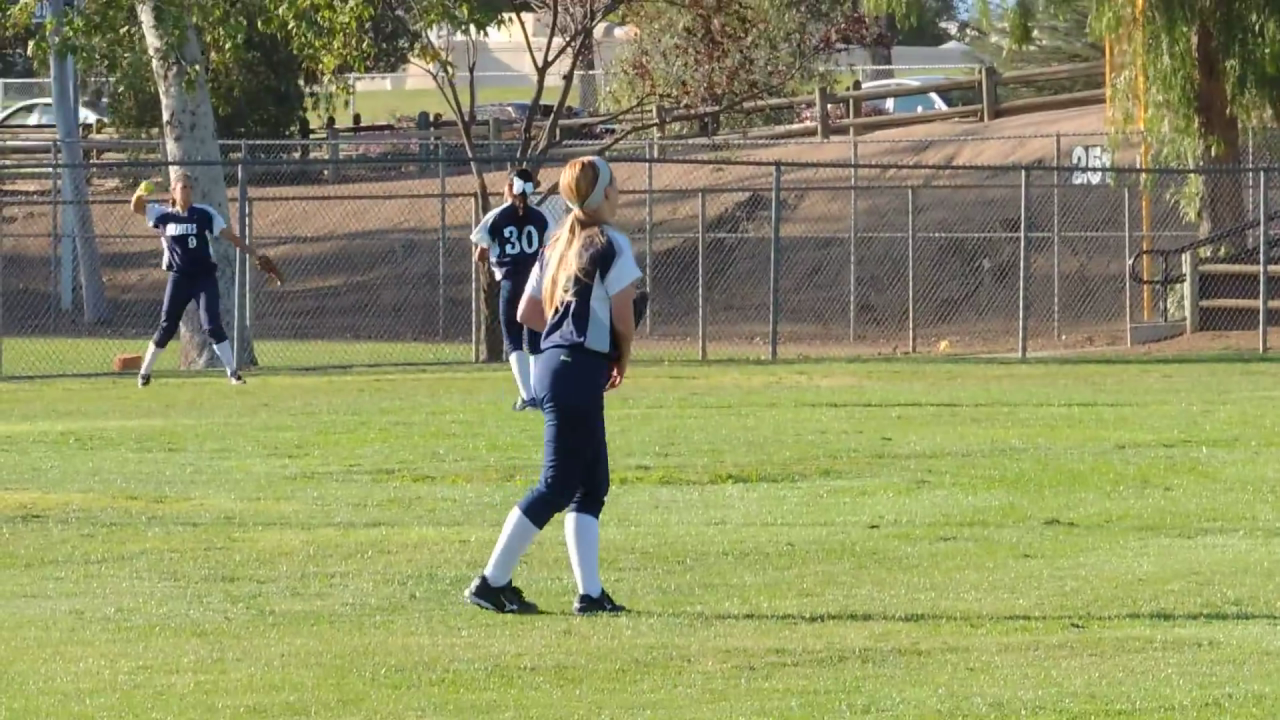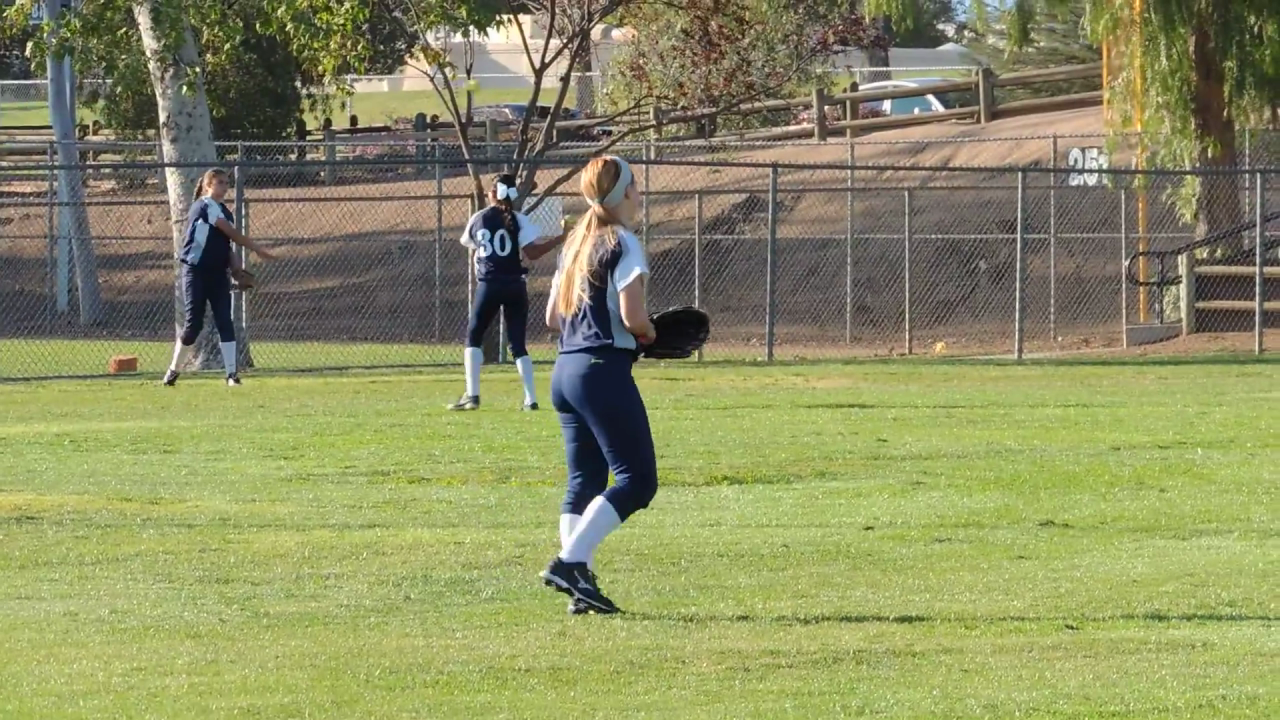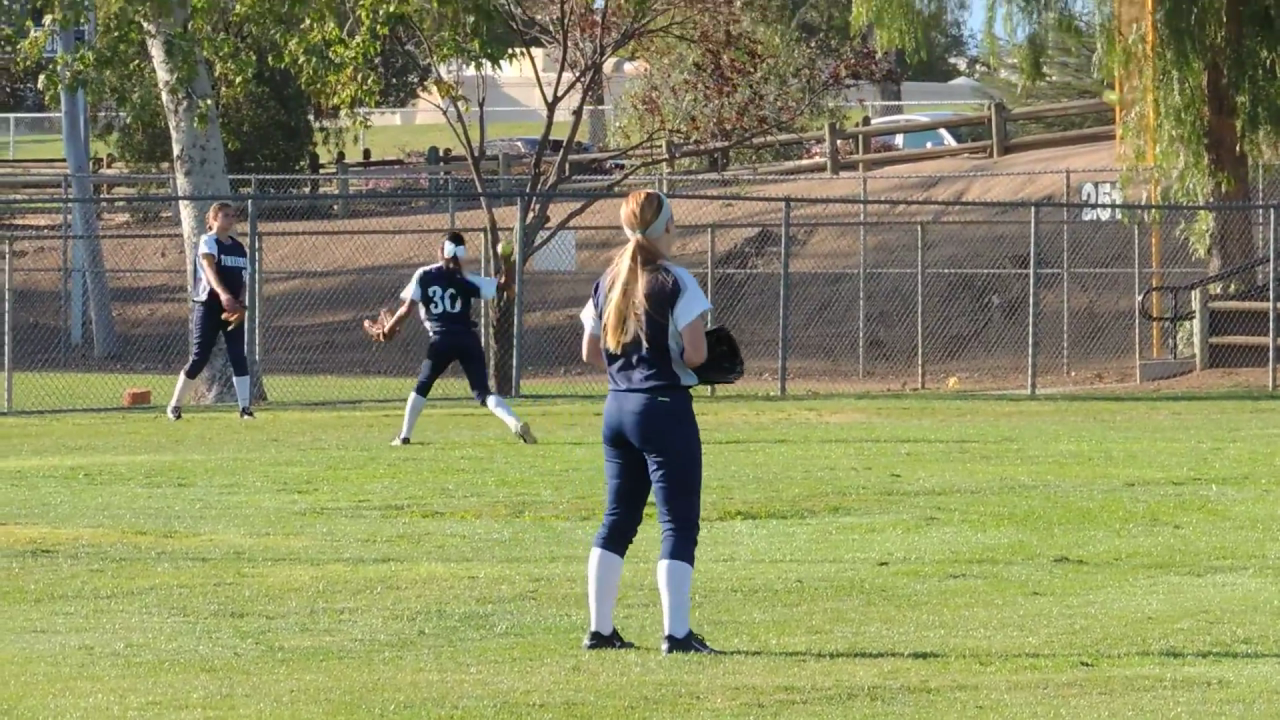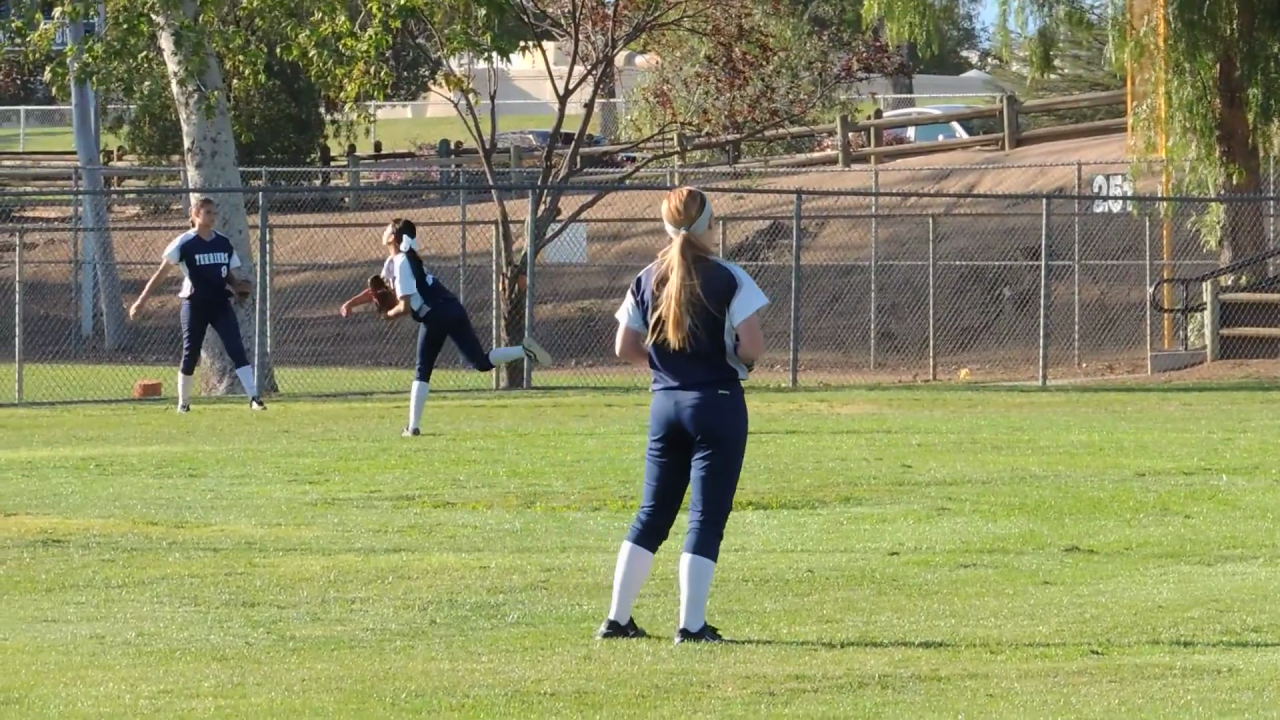
dt=0.4s
person 1, frame 1
left shoulder: (557, 243)
right shoulder: (612, 244)
left elbow: (526, 314)
right elbow: (623, 320)
right wrist: (622, 356)
left hip: (553, 366)
right hip: (579, 372)
left knee: (590, 484)
right knee: (559, 485)
left ankle: (590, 594)
right ankle: (492, 581)
person 1, frame 2
left shoulder: (577, 242)
right shoulder: (624, 242)
left elbow: (553, 316)
right elbow: (632, 316)
right wrist: (649, 333)
left hip: (566, 370)
right hip: (604, 373)
left knee: (583, 483)
right knee: (637, 480)
left ankle: (583, 593)
right ankle: (571, 561)
person 1, frame 3
left shoulder: (609, 281)
right shoulder: (676, 281)
left elbow: (591, 352)
right elbow: (696, 353)
right wrist: (681, 361)
left hip: (618, 409)
right hip: (664, 410)
left knee: (618, 520)
right knee: (680, 524)
left ankle: (600, 629)
right ankle: (677, 634)
person 1, frame 4
left shoulder: (646, 279)
right shoulder: (728, 277)
left elbow: (625, 348)
right elbow: (752, 347)
right wrist: (725, 357)
left hip: (666, 406)
right hip: (717, 405)
left knee: (653, 513)
right knee: (707, 518)
left ankle: (617, 619)
right ankle: (692, 626)
person 2, frame 1
left shoulder: (496, 217)
right shoulder: (540, 217)
left elbow: (481, 255)
left wrist: (492, 251)
left hip: (512, 283)
left knee: (513, 342)
right knee: (534, 341)
left ankle: (528, 396)
right ankle: (536, 394)
person 2, frame 2
left shoulder: (478, 219)
right shoulder: (518, 220)
left elbow: (473, 254)
right elbow: (531, 253)
right wrist: (560, 238)
left hip: (488, 286)
right hip: (516, 287)
left knee: (473, 338)
right knee: (518, 345)
left ankle: (472, 394)
right ankle: (531, 399)
person 2, frame 3
left shoulder: (423, 275)
right shoulder: (465, 279)
left elbow: (406, 310)
right elbow: (500, 287)
left wrist: (387, 330)
left hip: (443, 340)
right hip: (469, 340)
left knee: (423, 386)
right knee: (483, 392)
left ankle: (404, 435)
right ankle: (516, 424)
person 2, frame 4
left shoulder: (401, 265)
right shoulder: (393, 261)
left elbow: (404, 308)
left wrist: (389, 314)
right wrist: (351, 303)
left hip: (436, 318)
right hip: (454, 311)
left knee: (422, 372)
right knee: (481, 360)
left ankle: (413, 427)
right ankle: (524, 350)
person 3, frame 1
left shoulder: (205, 213)
right shoulder: (164, 215)
left elbow: (229, 234)
right elbow: (137, 207)
left wrist: (253, 253)
right wrist: (140, 193)
left hip: (204, 277)
right hip: (178, 278)
left knee: (212, 325)
right knee: (167, 327)
left ankle: (232, 371)
right ankle: (145, 372)
person 3, frame 2
left shoulder: (222, 210)
right shoulder: (205, 205)
right elbow: (233, 234)
left wrist: (237, 268)
right wrist: (258, 251)
left hip: (218, 274)
right hip: (195, 272)
left knee: (225, 323)
right knee: (193, 324)
left ankle: (231, 373)
right ankle: (174, 370)
person 3, frame 3
left shoulder: (239, 247)
right shoulder: (207, 242)
right elbow: (210, 269)
left wrist: (239, 302)
right wrist: (223, 293)
left hip: (230, 310)
right hip: (208, 308)
left knee: (239, 357)
right knee: (199, 358)
left ankle: (245, 407)
right ankle: (175, 405)
person 3, frame 4
left shoulder: (224, 243)
right shoulder: (184, 243)
left elbow: (230, 274)
right elbow: (163, 270)
left wrist: (240, 286)
right wrist: (142, 299)
left hip: (221, 303)
right hip: (195, 304)
left knee: (236, 348)
right knee: (191, 353)
left ankle: (254, 397)
right ankle: (183, 402)
